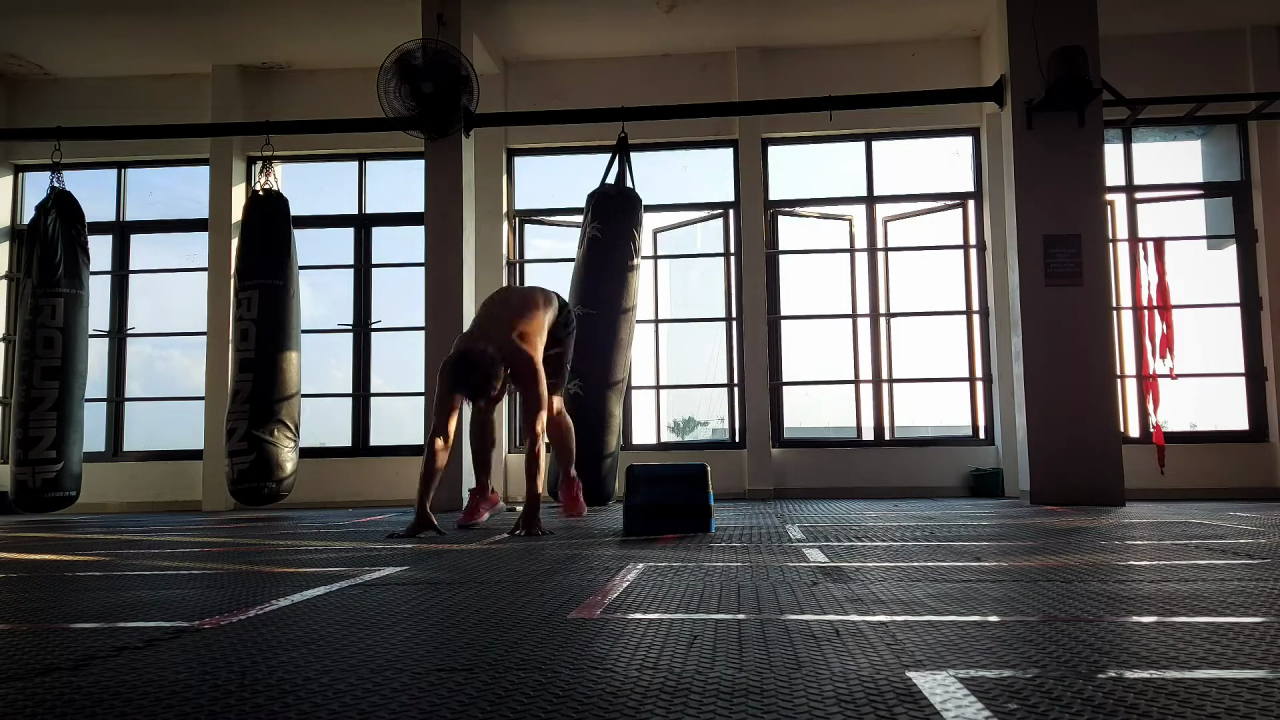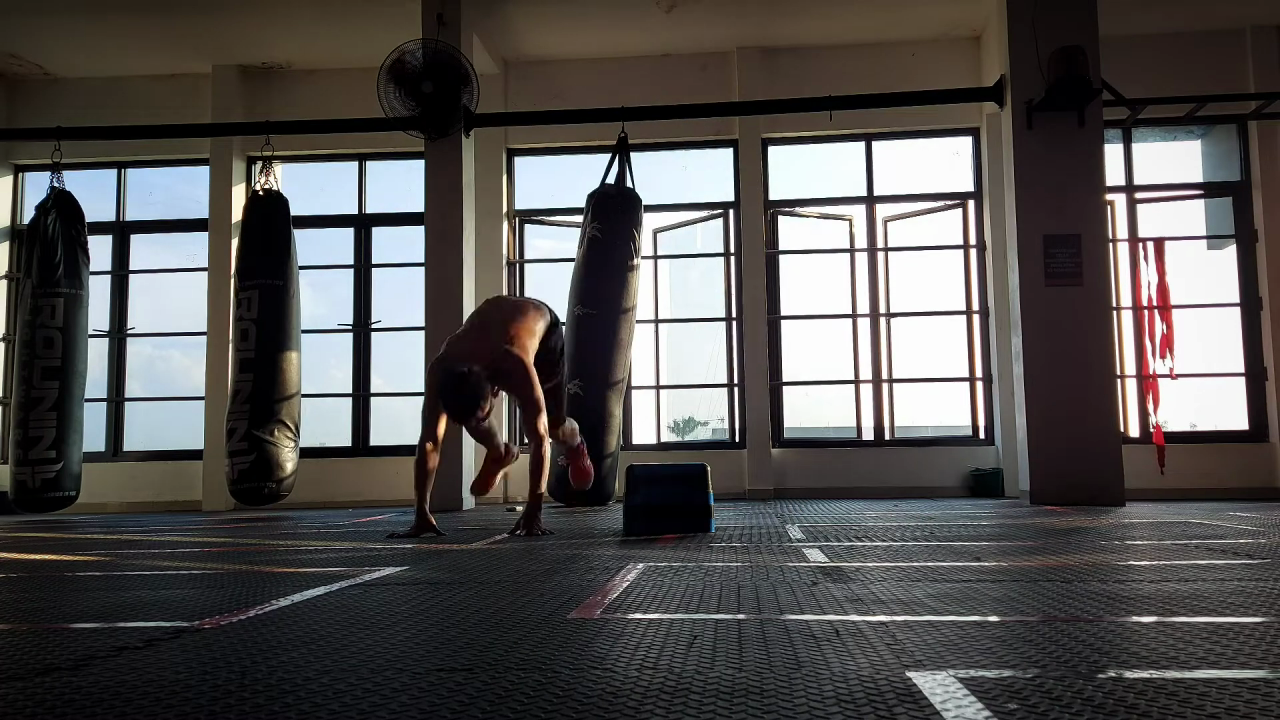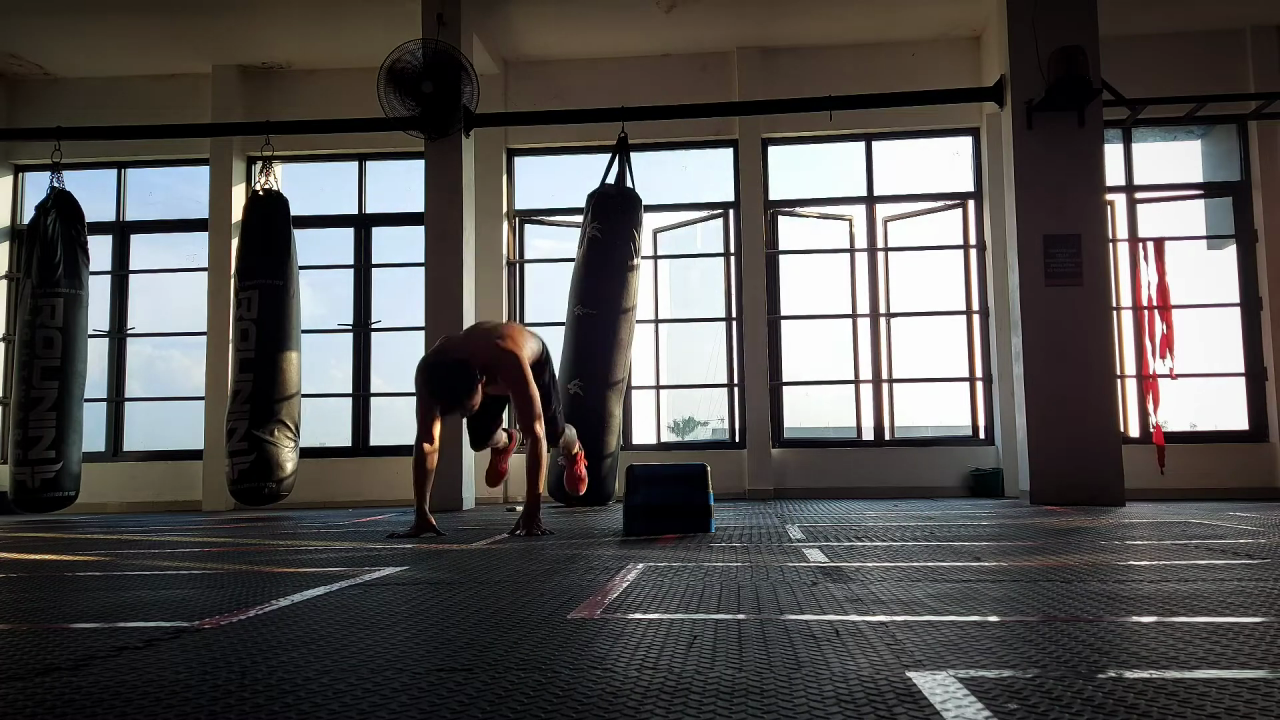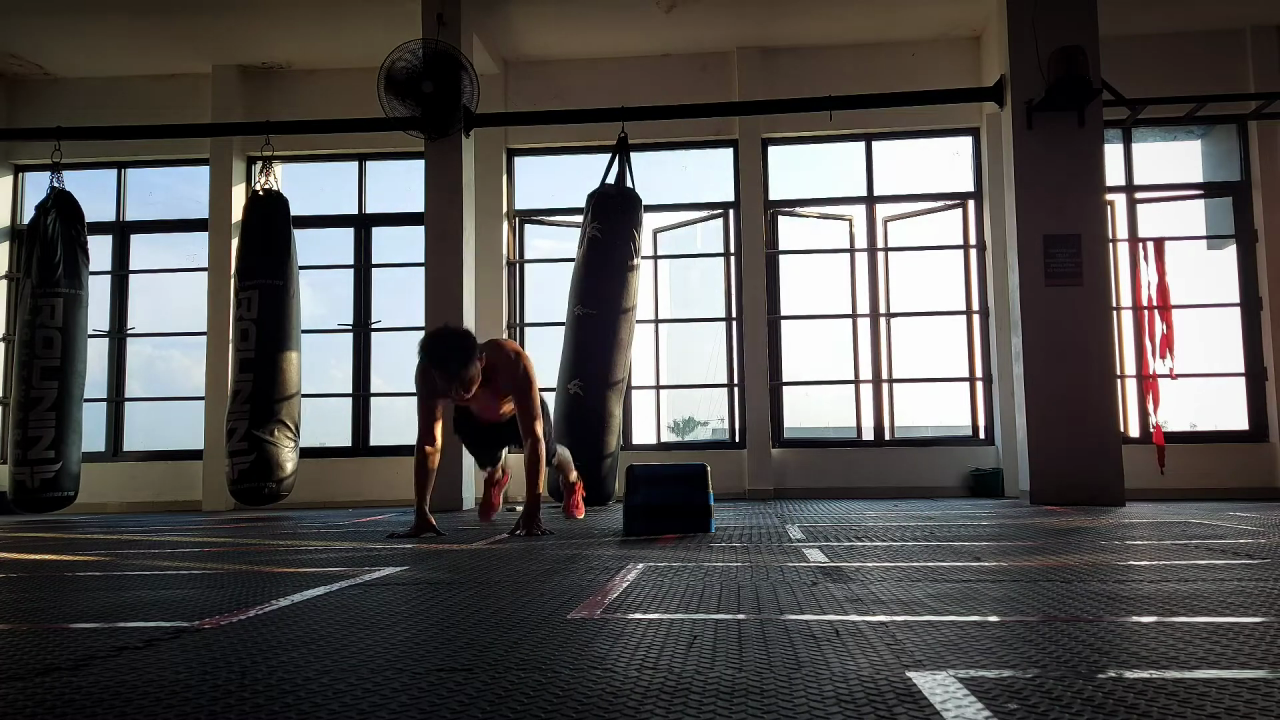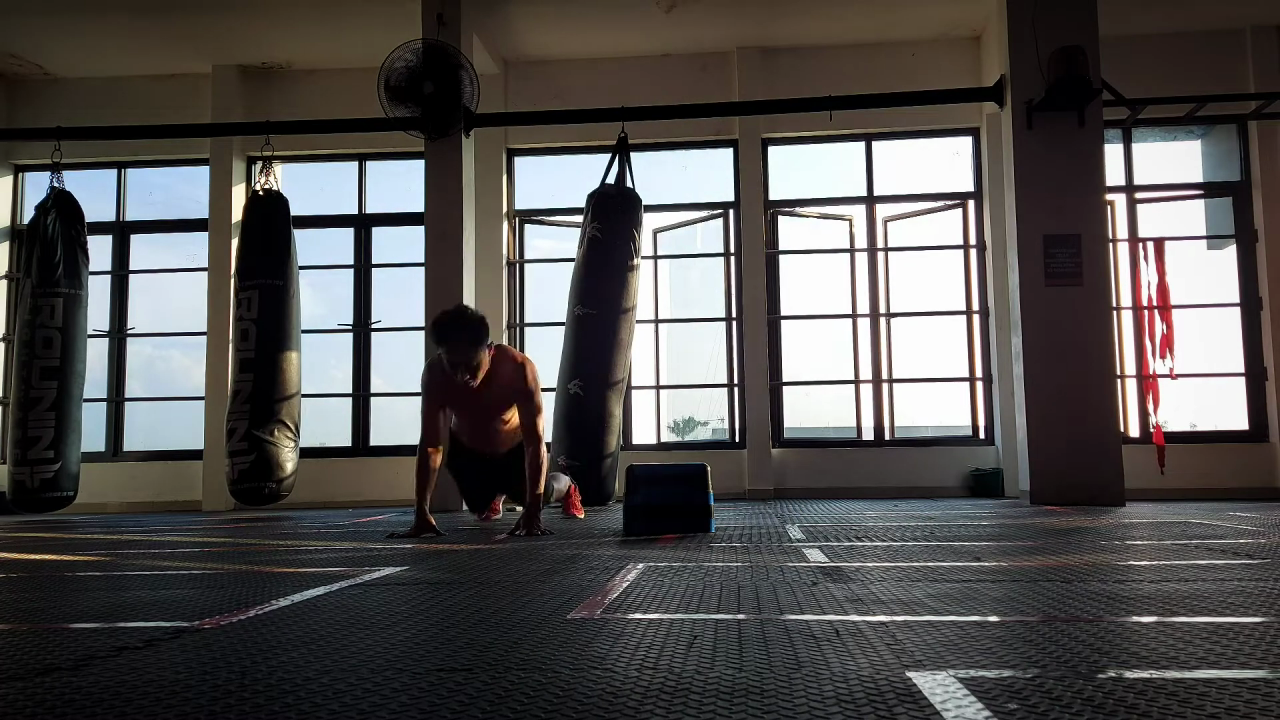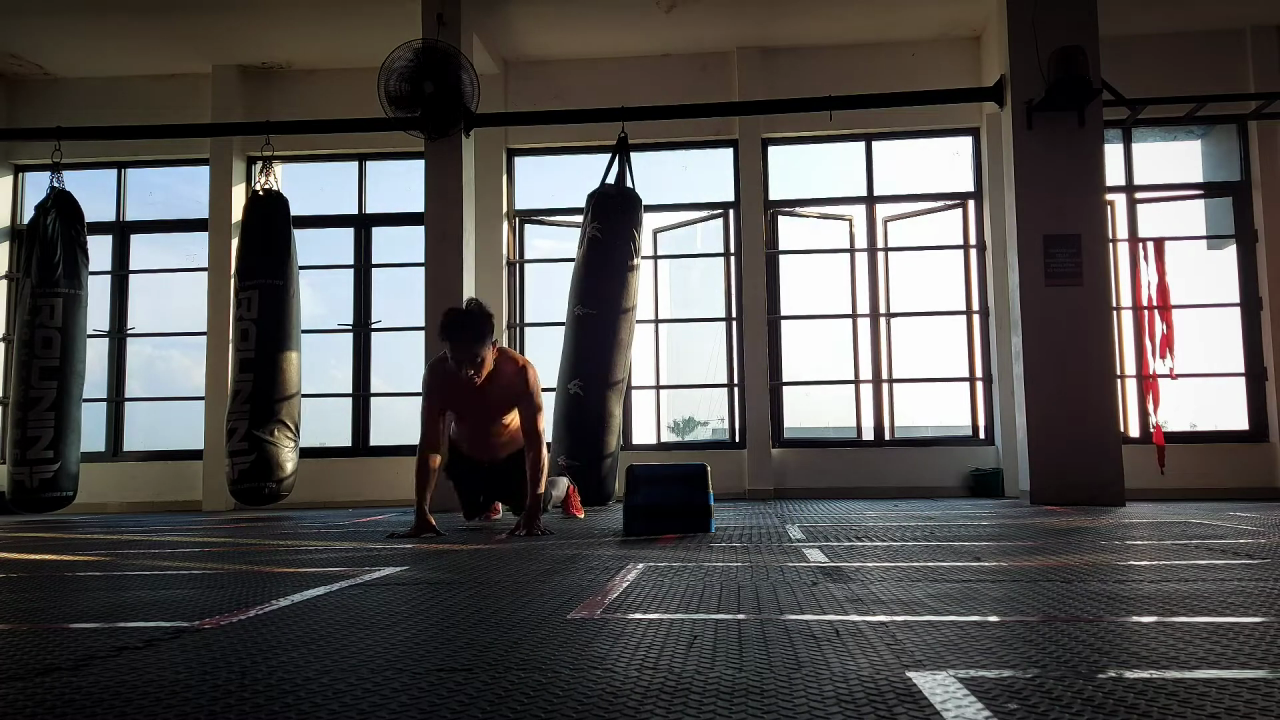
dt=0.1s
person 1, frame 1
left shoulder: (525, 359)
right shoulder: (455, 368)
left elbow: (535, 436)
right elbow: (440, 438)
left wrist: (532, 511)
right wrist: (422, 512)
left knee: (551, 406)
right knee: (483, 413)
left ankle: (570, 481)
right ankle: (485, 495)
person 1, frame 2
left shoulder: (517, 365)
right shoulder: (442, 368)
left elbow: (538, 436)
right elbow: (430, 439)
left wrist: (533, 511)
right wrist: (421, 513)
left hip: (541, 321)
left knee: (553, 424)
right knee: (474, 421)
left ankle: (576, 447)
right ankle: (500, 453)
person 1, frame 3
left shoulder: (512, 363)
right shoulder: (428, 371)
left elbow: (535, 438)
right elbow: (426, 442)
left wrist: (532, 513)
right wrist: (421, 514)
left hip: (534, 358)
left knee: (553, 435)
right knee: (482, 439)
left ankle: (573, 450)
right ankle: (504, 441)
person 1, frame 4
left shoulder: (514, 364)
right shoulder: (428, 372)
left elbow: (533, 438)
right elbow: (428, 442)
left wrist: (532, 513)
right wrist: (421, 515)
left hip: (514, 412)
left ankle: (571, 478)
right ankle: (495, 473)
person 1, frame 5
left shoulder: (518, 368)
right shoulder: (435, 373)
left elbow: (536, 442)
right elbow: (430, 445)
left wrist: (533, 513)
right wrist: (422, 514)
left ankle: (565, 487)
right ankle: (494, 492)
person 1, frame 6
left shoulder: (519, 370)
right shoulder: (438, 373)
left elbow: (536, 443)
right elbow: (430, 446)
left wrist: (533, 513)
right wrist: (421, 514)
left ankle: (565, 488)
right ankle: (493, 493)
